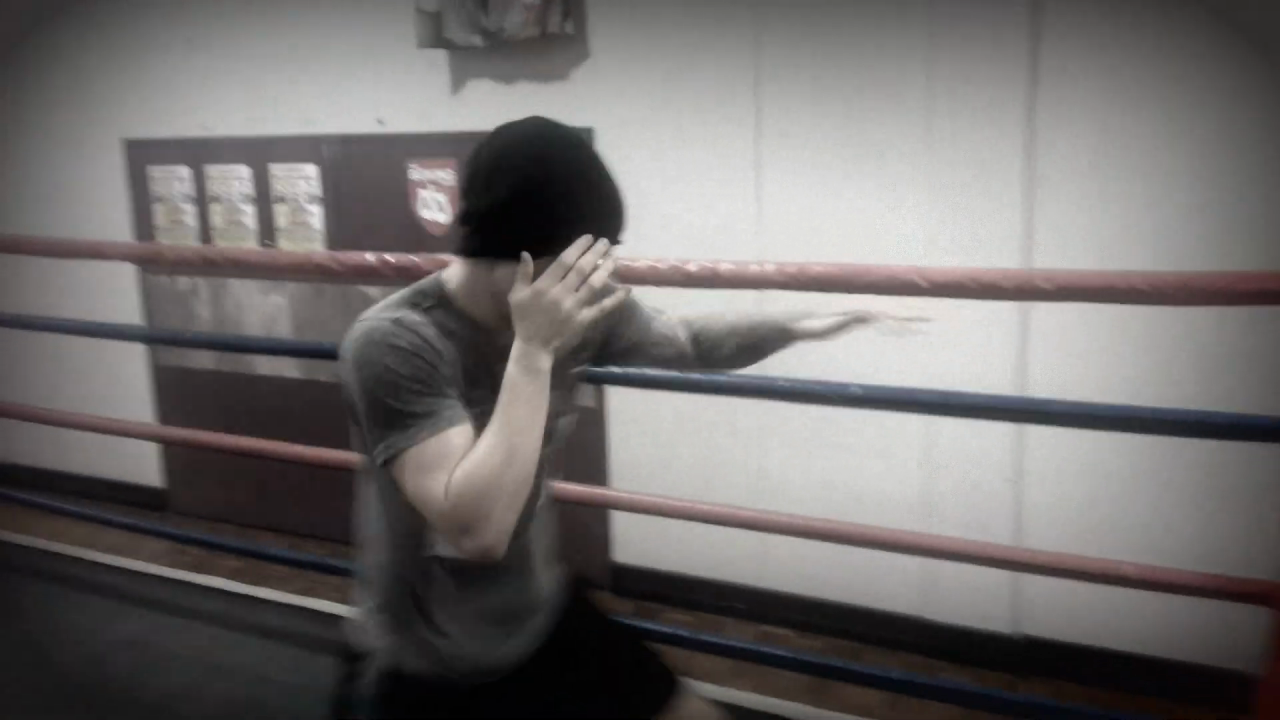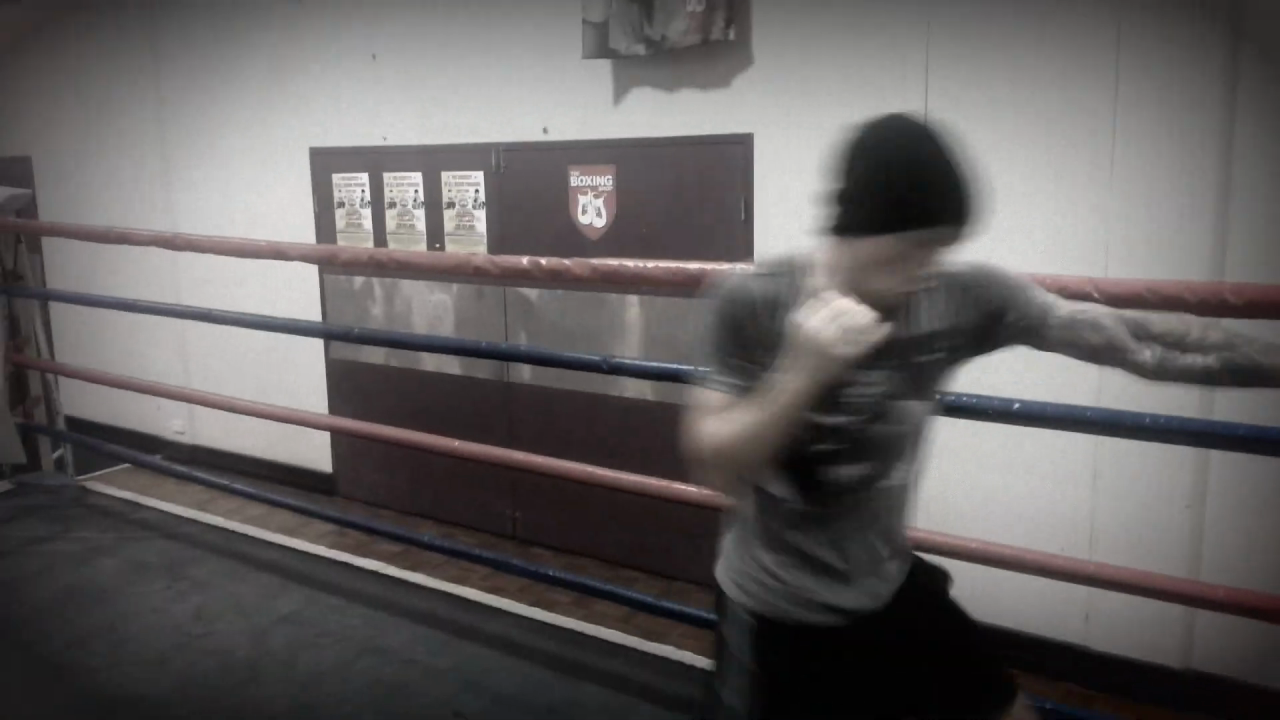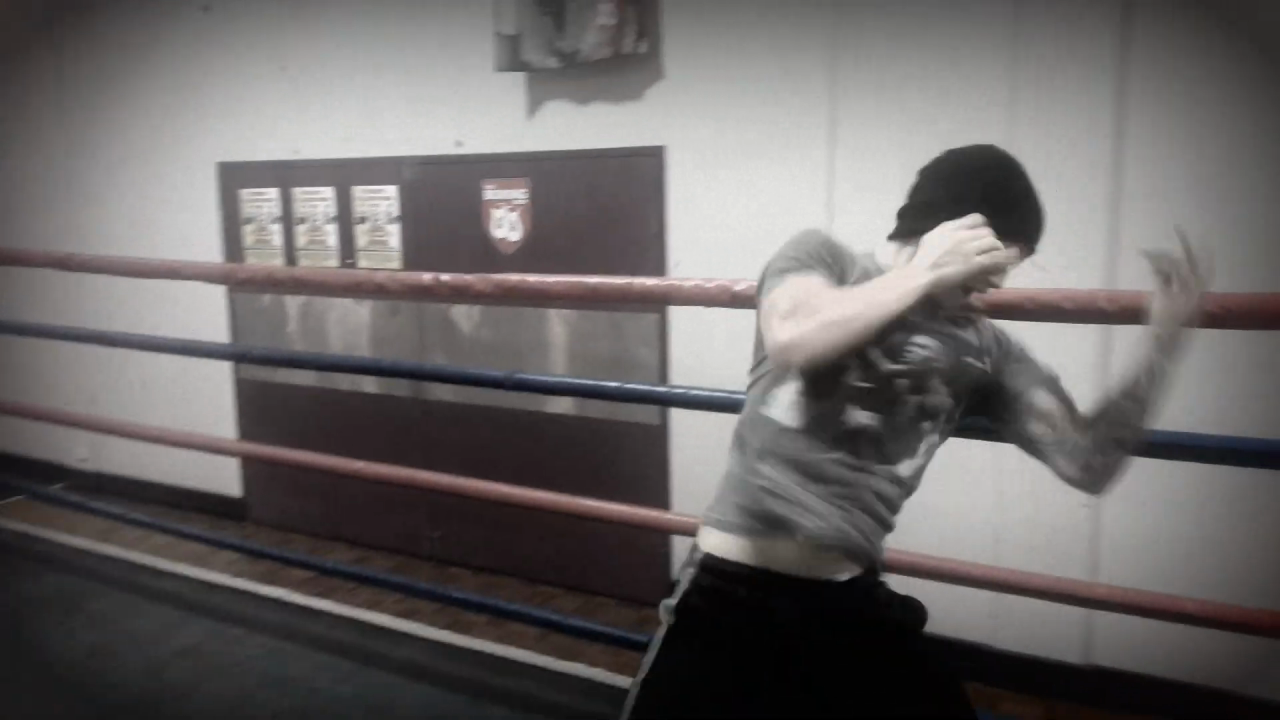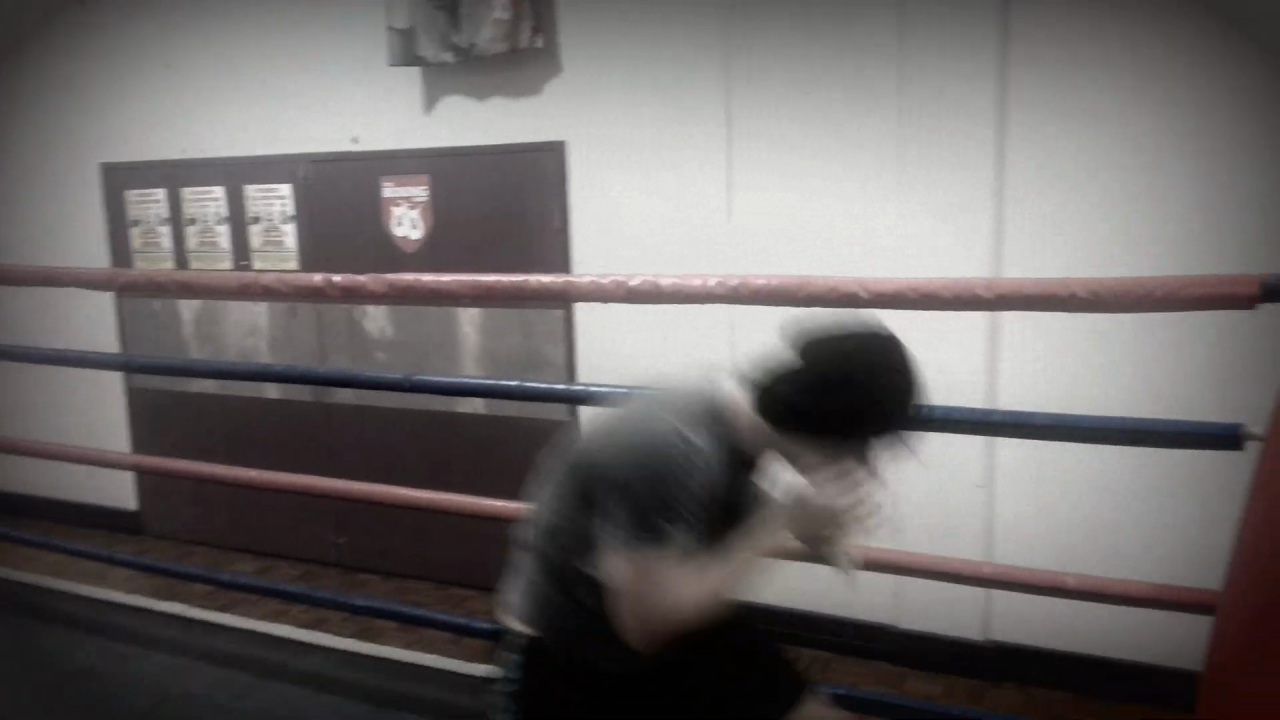
dt=0.4s
person 1, frame 1
left shoulder: (569, 303)
right shoulder: (392, 343)
left elbow: (689, 346)
right elbow: (477, 527)
left wrist: (789, 329)
right wrist: (535, 349)
left hip: (541, 614)
person 1, frame 2
left shoulder: (965, 296)
right shoulder: (753, 301)
left elbow: (1127, 341)
right elbow: (716, 466)
right wrist: (802, 369)
left hip: (883, 588)
right hip: (780, 611)
person 1, frame 3
left shoulder: (983, 351)
right shoulder: (820, 256)
left elbow: (1087, 467)
right elbow: (794, 341)
left wrist: (1164, 336)
right wrist: (923, 273)
left hip: (850, 601)
person 1, frame 4
left shoulder: (741, 412)
right shoulder: (669, 448)
right elbow: (647, 623)
left wrist: (814, 527)
right wrist: (784, 523)
left hip: (658, 603)
right hip: (561, 651)
